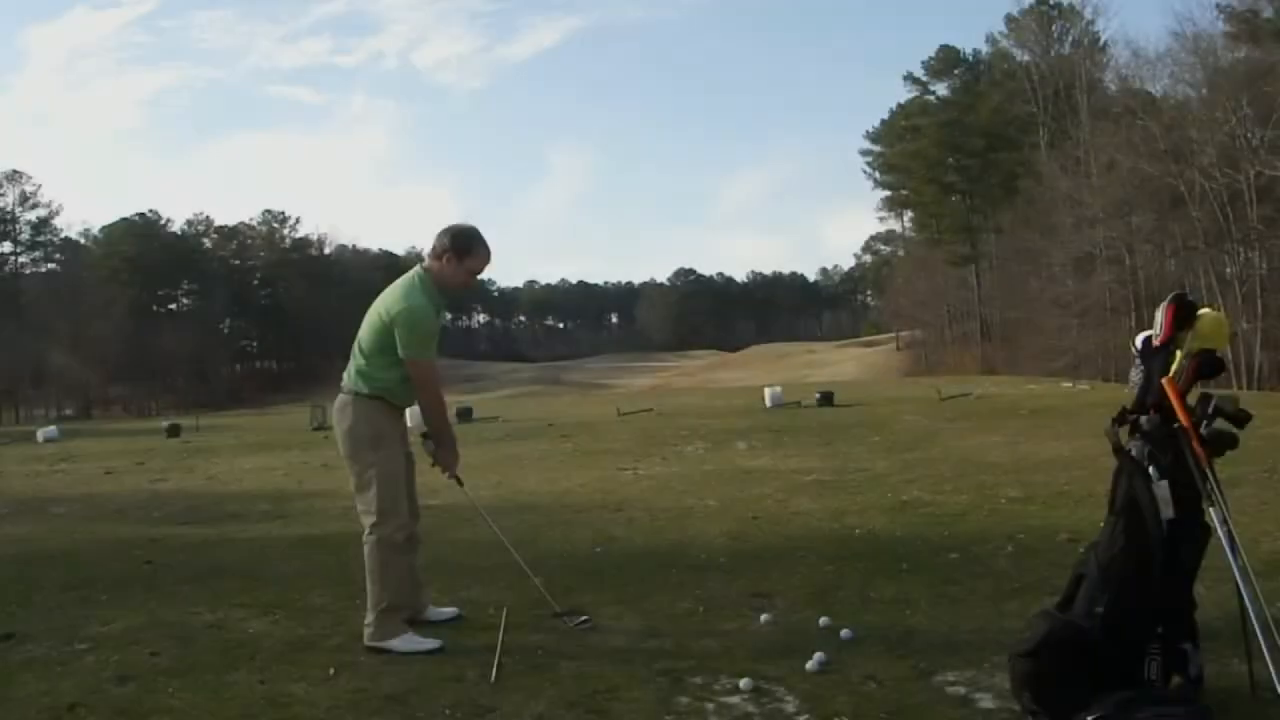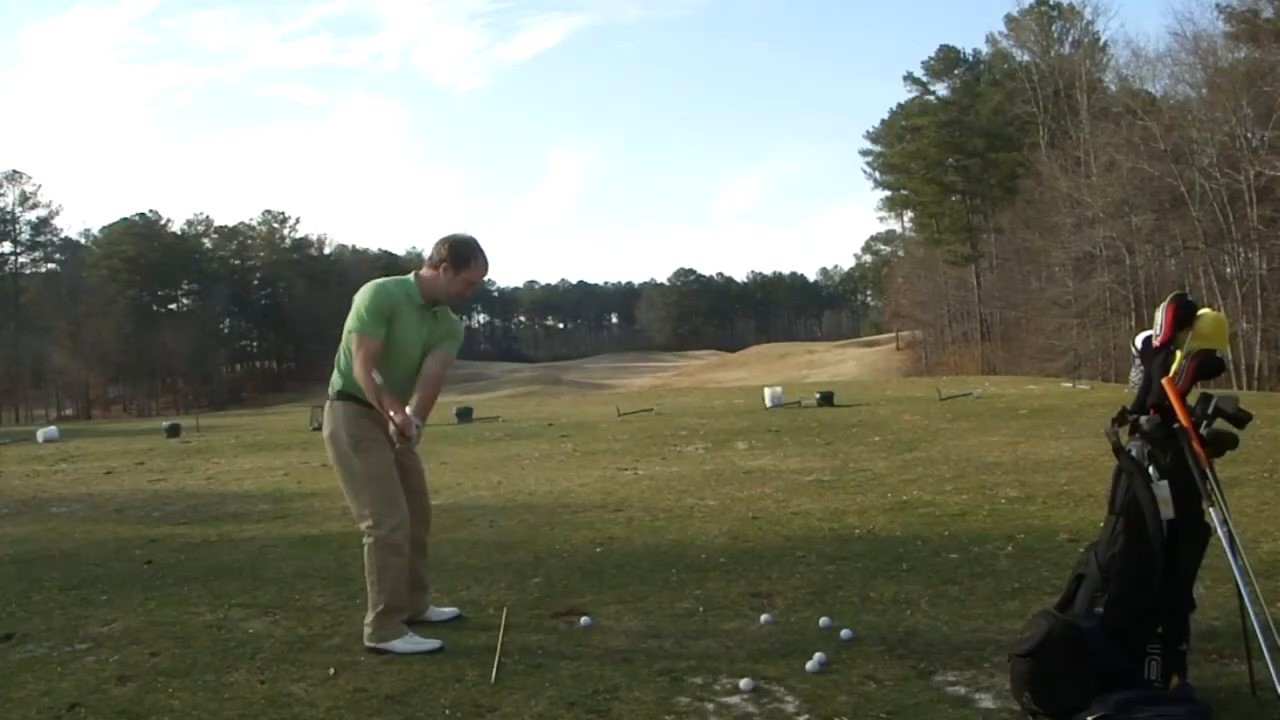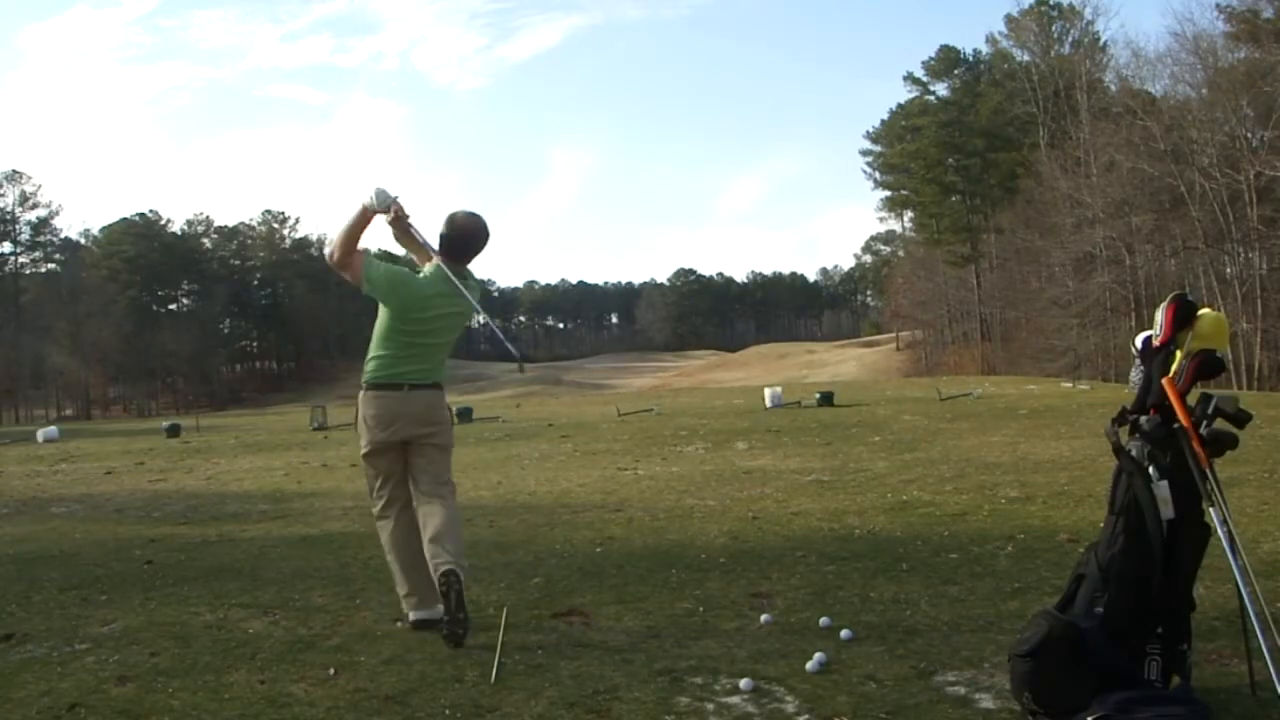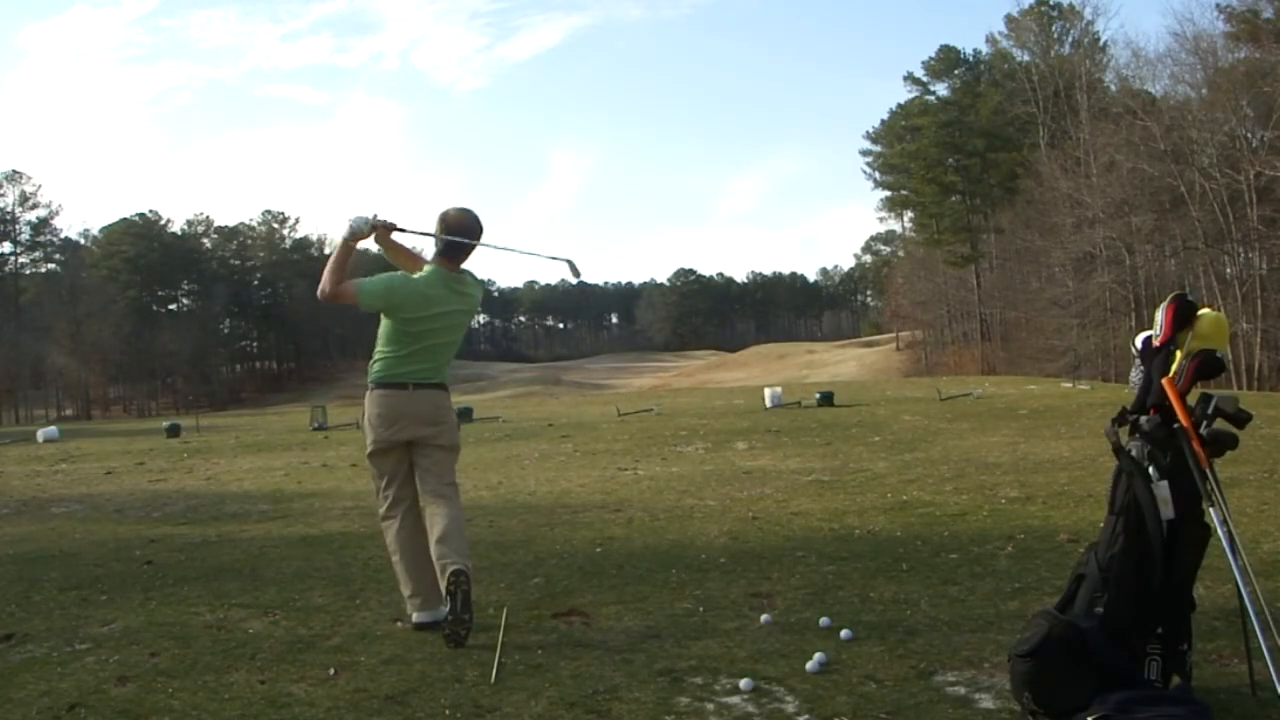
dt=1s
person 1, frame 1
left shoulder: (425, 293)
right shoulder: (413, 306)
left elbow: (427, 379)
right elbow: (427, 385)
left wrist: (437, 434)
right wrist: (446, 443)
left hip: (386, 413)
right hip: (366, 414)
left knee: (404, 516)
right knee: (386, 521)
left ankle: (409, 603)
right ankle: (384, 628)
person 1, frame 2
left shoulder: (451, 325)
right shoulder: (380, 294)
left elbow: (433, 374)
right elbow: (363, 366)
left wrist: (414, 421)
right wrist: (391, 412)
left hip: (394, 421)
right hip: (353, 417)
left knee: (415, 515)
right knee: (387, 523)
left ankle: (413, 603)
right ankle: (384, 629)
person 1, frame 3
left shoulder: (404, 286)
right shoulder: (468, 290)
left elbow: (336, 257)
right elbow: (434, 261)
left wrist: (371, 209)
right wrist: (403, 226)
left hip: (381, 402)
right hip: (429, 402)
left knee: (392, 505)
right knee: (436, 494)
left ankle: (420, 603)
right ankle: (446, 570)
person 1, frame 4
left shoulder: (398, 288)
right shoulder: (471, 290)
left elbow: (328, 291)
right elbow: (427, 271)
left wrist: (349, 239)
right wrist: (385, 241)
left hip: (386, 403)
right hip: (434, 403)
left knee: (398, 506)
right knee: (440, 496)
left ankle: (424, 605)
right ankle: (454, 570)
